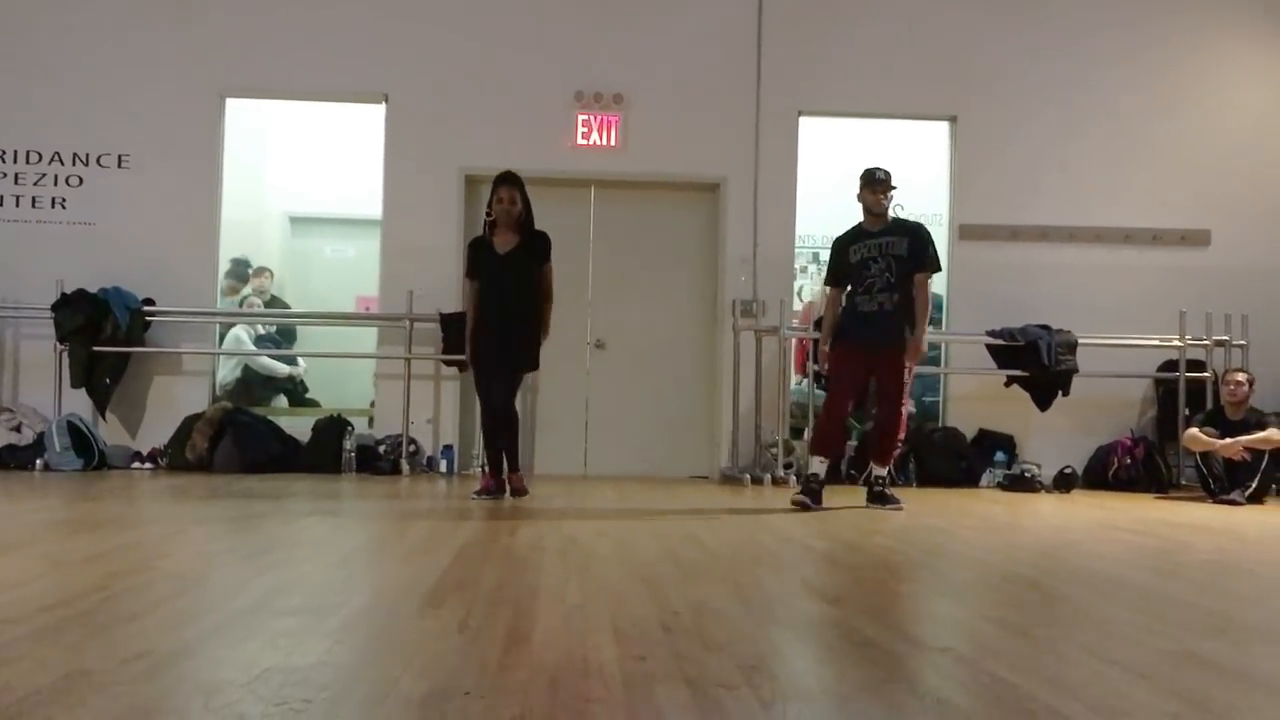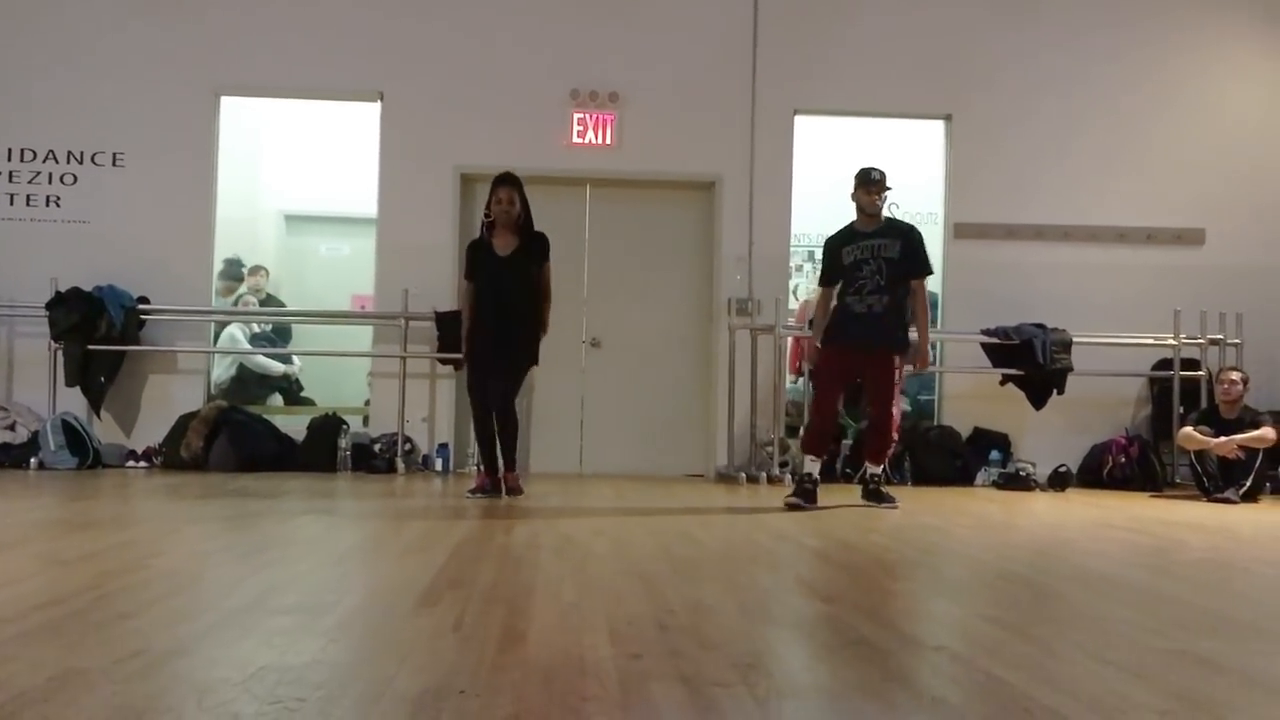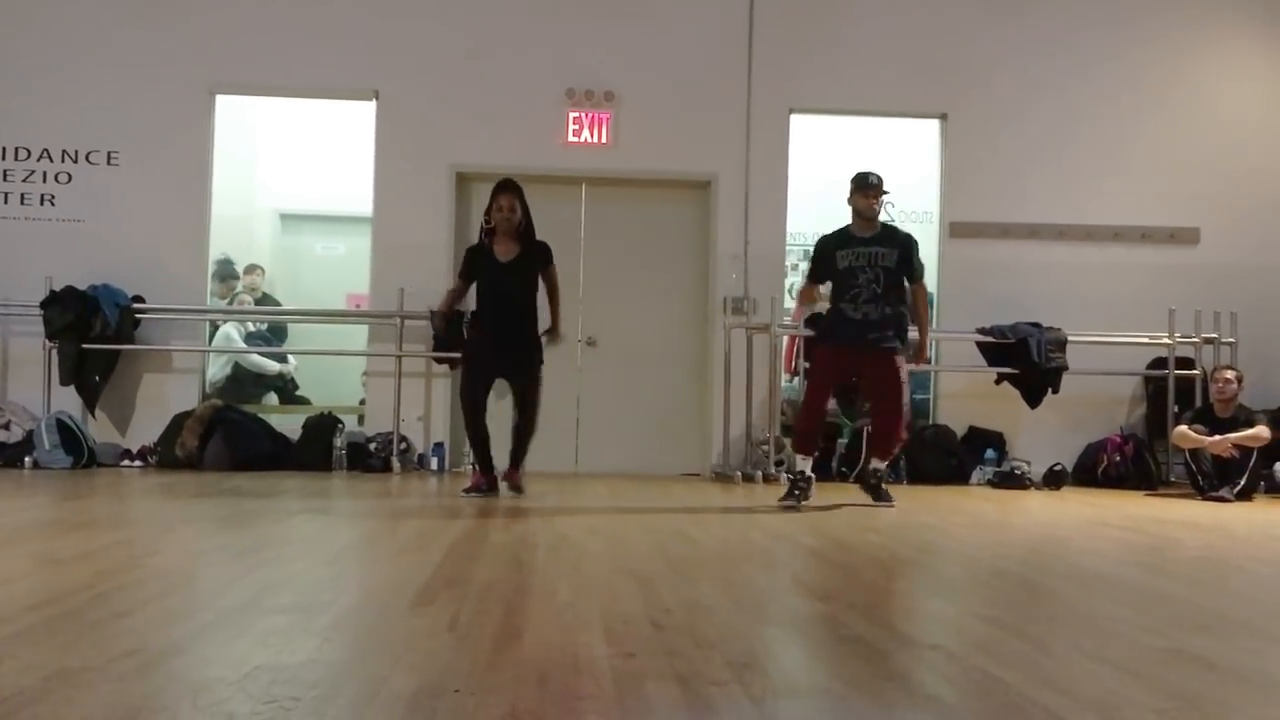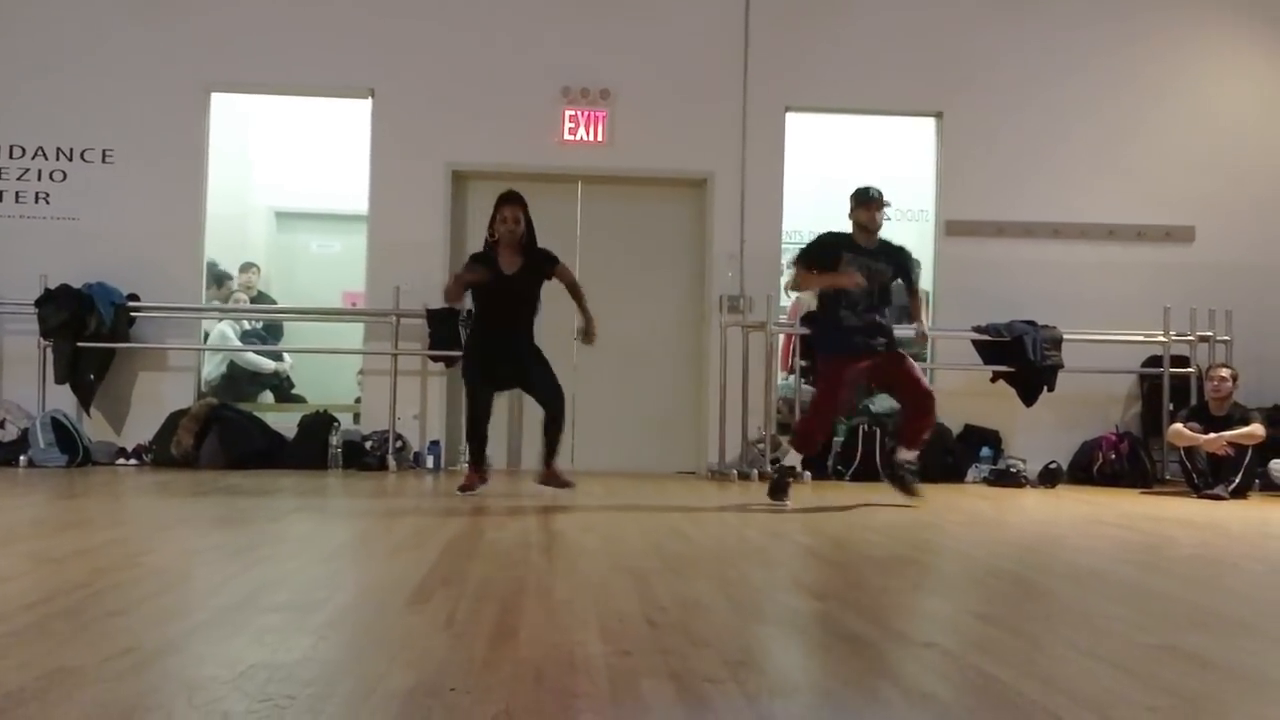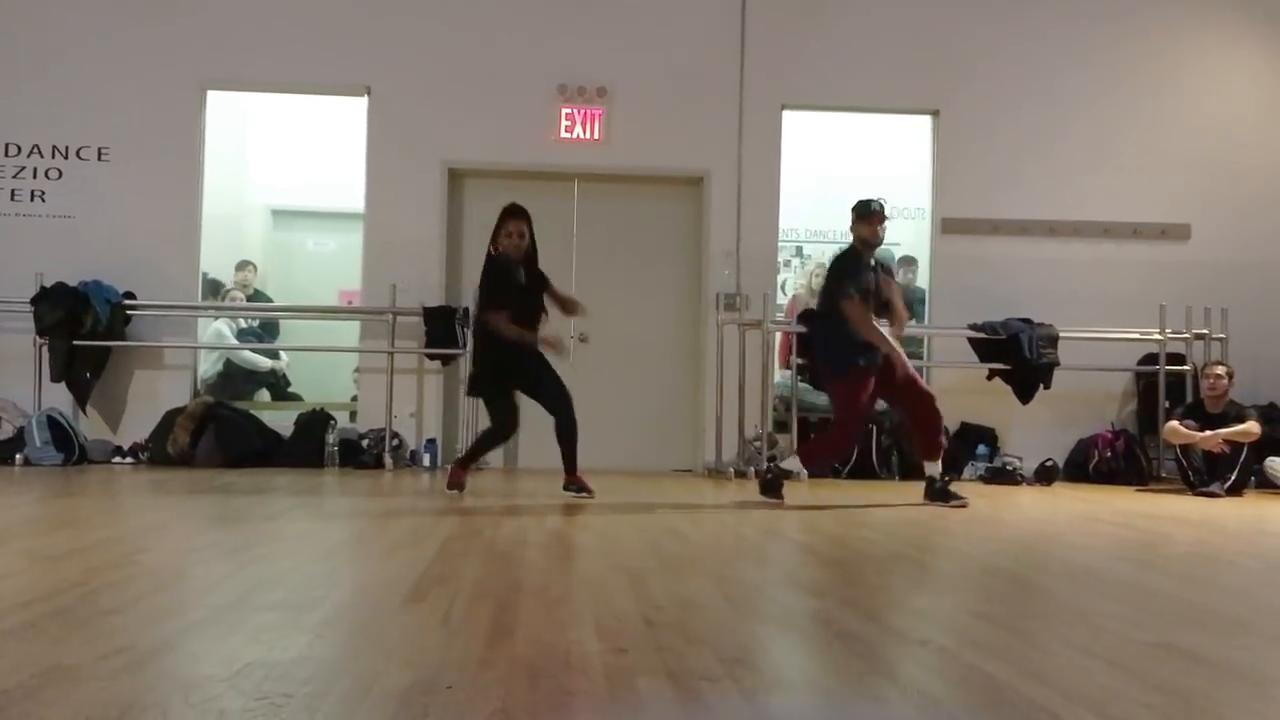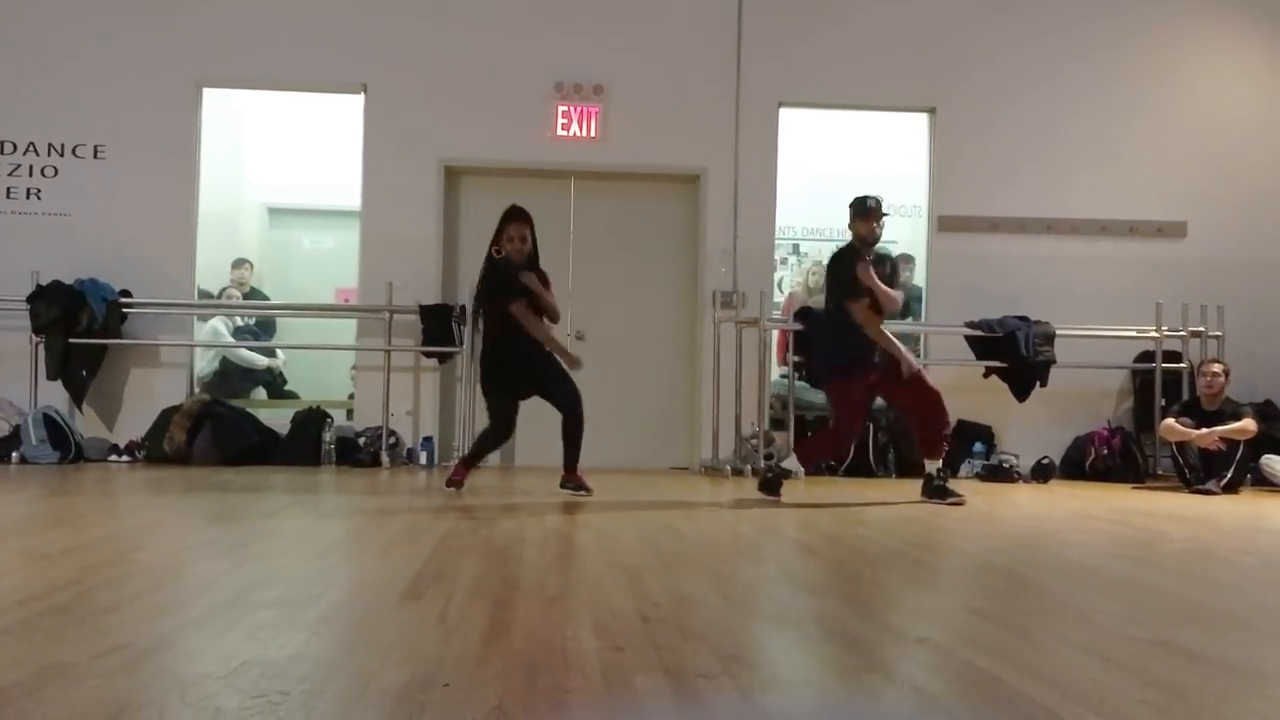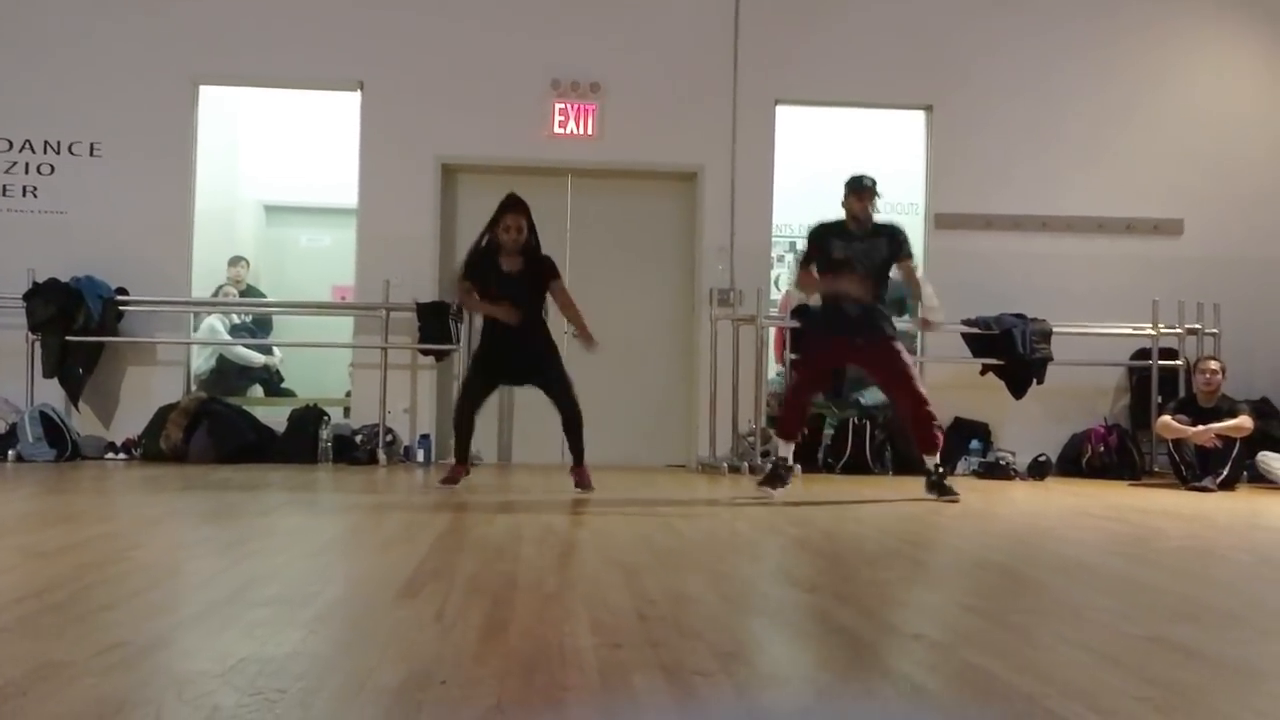
dt=0.1s
person 1, frame 1
left shoulder: (915, 234)
right shoulder: (845, 243)
left elbow: (922, 286)
right elbow: (835, 295)
left wrist: (919, 334)
right wrist: (824, 342)
left hip: (896, 339)
right hip: (852, 338)
left knee: (892, 413)
right knee: (835, 406)
left ankle: (878, 483)
right ankle: (815, 480)
person 1, frame 2
left shoulder: (906, 235)
right shoulder: (837, 243)
left elbow: (918, 291)
right elbow: (826, 294)
left wrist: (923, 341)
right wrist: (815, 339)
left hip: (887, 341)
right hip: (842, 338)
left knee: (884, 413)
right knee: (823, 406)
left ankle: (873, 480)
right ankle: (808, 480)
person 1, frame 3
left shoulder: (902, 243)
right shoulder: (831, 244)
left elbow: (917, 288)
right elbow: (809, 289)
left wrist: (923, 335)
right wrist: (807, 299)
left hip: (884, 341)
right hip: (839, 338)
left knee: (892, 410)
right knee: (813, 404)
left ankle: (874, 474)
right ankle: (800, 477)
person 1, frame 4
left shoulder: (897, 256)
right shoulder: (830, 245)
left elbow: (914, 294)
right elbow: (799, 282)
left wrist: (920, 322)
right wrist: (838, 280)
left hip: (880, 345)
right hip: (836, 345)
left knee: (922, 398)
right knee: (825, 408)
left ankle: (903, 466)
right ankle: (787, 472)
person 1, frame 5
left shoulder: (881, 269)
right shoulder: (844, 264)
left elbow: (900, 324)
right elbow: (857, 317)
left wrist: (894, 295)
right wrist: (895, 352)
left hip: (876, 358)
right hip: (842, 362)
left knee: (925, 407)
right knee: (846, 433)
left ankle: (936, 483)
right ankle: (778, 473)
person 1, frame 6
right shoulder: (843, 262)
left elbow: (894, 305)
right elbow: (862, 318)
left wrist: (875, 283)
right wrist: (900, 351)
left hip: (882, 356)
right hip: (845, 361)
left knee: (932, 405)
right knee: (844, 433)
left ankle: (934, 480)
right ankle: (778, 472)
person 1, frame 7
left shoulder: (888, 235)
right shoulder: (824, 234)
left elbow: (911, 273)
right elbow: (804, 283)
left wrist: (927, 303)
right wrist: (841, 285)
left hip: (875, 332)
right hip: (829, 332)
left knee: (913, 400)
right knee: (800, 394)
left ankle: (935, 472)
right ankle: (781, 466)
person 2, frame 1
left shoulder: (537, 242)
right shoulder: (478, 247)
left elbow: (546, 290)
right elbow: (473, 296)
left wrist: (543, 330)
right wrist: (469, 340)
left hip: (520, 336)
right hip: (487, 337)
left knee: (503, 401)
right knee: (489, 404)
left ankle: (514, 472)
right ankle: (494, 476)
person 2, frame 2
left shoulder: (536, 243)
right shoulder: (477, 248)
left elbow: (544, 291)
right elbow: (469, 297)
left wrist: (541, 328)
right wrist: (466, 340)
left hip: (519, 337)
right hip: (484, 337)
left knee: (503, 401)
right knee: (480, 403)
left ankle: (510, 472)
right ankle: (490, 475)
person 2, frame 3
left shoulder: (538, 251)
right shoulder: (476, 253)
left elbow: (551, 286)
right elbow: (458, 292)
left wrist: (555, 324)
right wrist: (444, 310)
left hip: (520, 342)
right hip: (482, 340)
left knee: (528, 407)
right knee: (471, 408)
left ankle: (514, 469)
right ankle: (485, 474)
person 2, frame 4
left shoulder: (540, 258)
right shoulder: (480, 261)
left elbow: (572, 283)
right elbow: (451, 298)
left wrist: (587, 319)
right wrist: (462, 280)
left hip: (522, 348)
right hip: (484, 348)
left knee: (555, 401)
right knee: (478, 412)
left ankle: (548, 468)
right ankle: (476, 470)
person 2, frame 5
left shoulder: (533, 272)
right shoulder: (495, 273)
left elbow: (563, 305)
right elbow: (499, 324)
left wrist: (570, 304)
right wrist: (538, 338)
left hip: (526, 358)
right hip: (492, 361)
left knee: (564, 407)
right knee: (505, 426)
left ankle: (571, 475)
right ankle: (461, 467)
person 2, frame 6
left shoulder: (534, 274)
right shoulder: (497, 274)
left elbow: (554, 317)
right elbow: (526, 320)
left wrist: (539, 290)
right wrist: (563, 353)
left hip: (535, 358)
right hip: (499, 361)
left knee: (573, 404)
right knee: (503, 425)
left ankle: (570, 474)
right ankle: (464, 467)
person 2, frame 7
left shoulder: (541, 263)
right shoulder: (481, 257)
left elbow: (563, 301)
right elbow: (466, 297)
left wrist: (585, 333)
right wrist: (494, 309)
left hip: (535, 347)
right hip: (494, 347)
left knee: (569, 404)
right knee: (466, 405)
left ankle: (579, 467)
right ankle: (460, 465)
